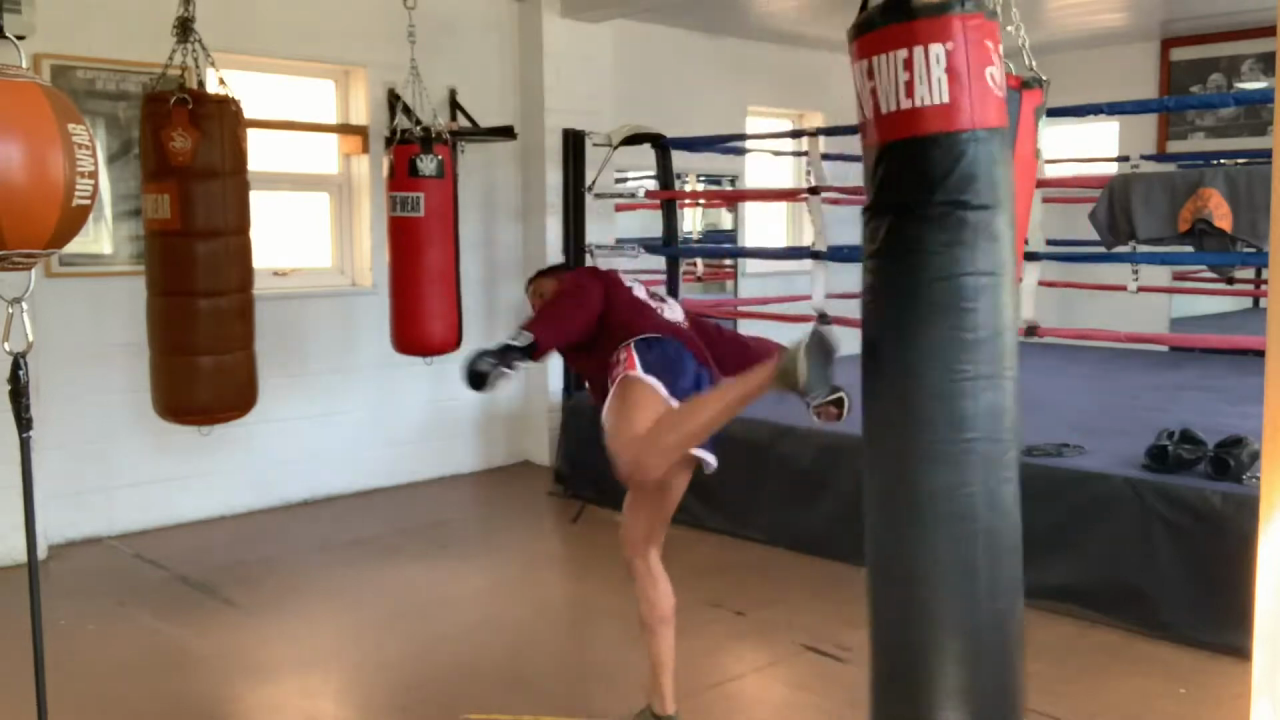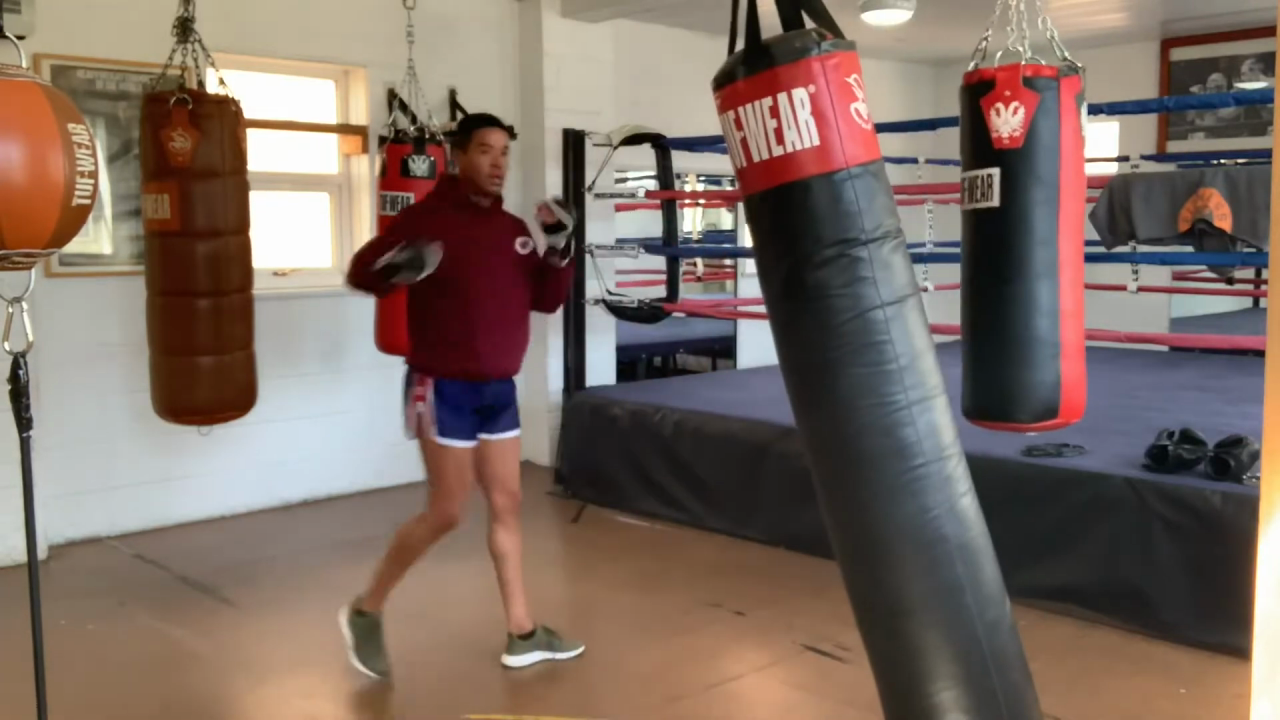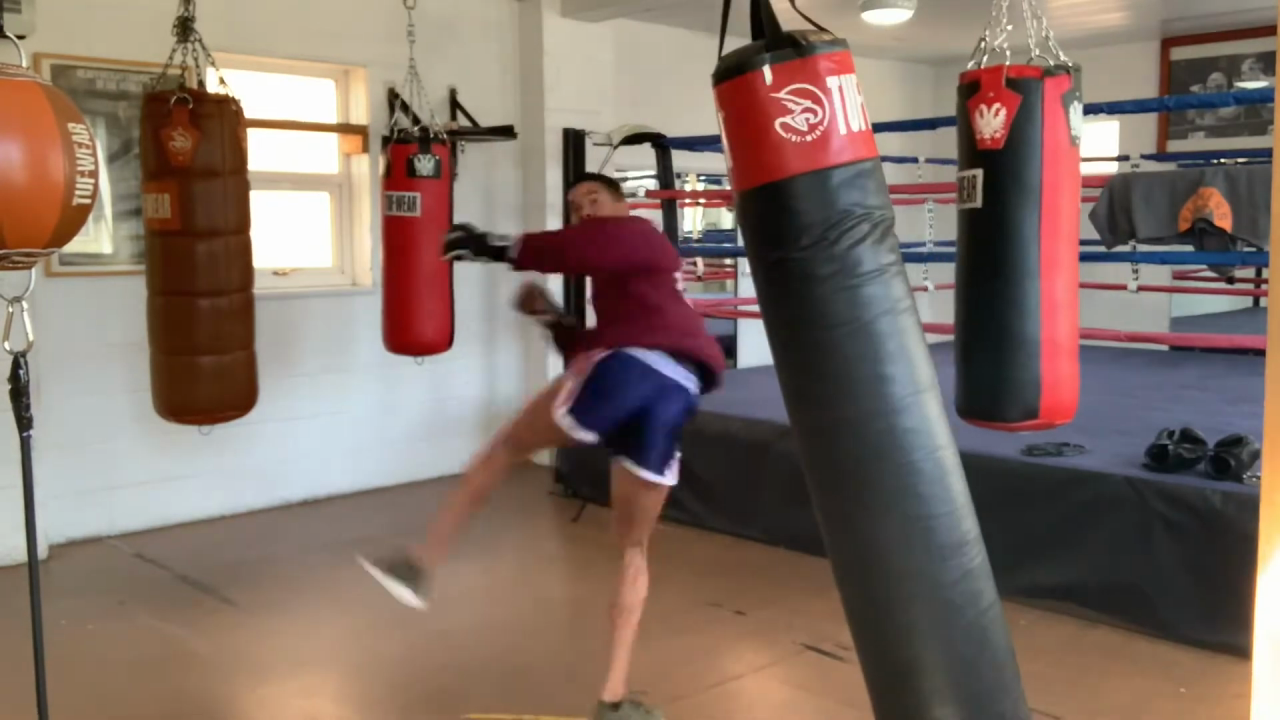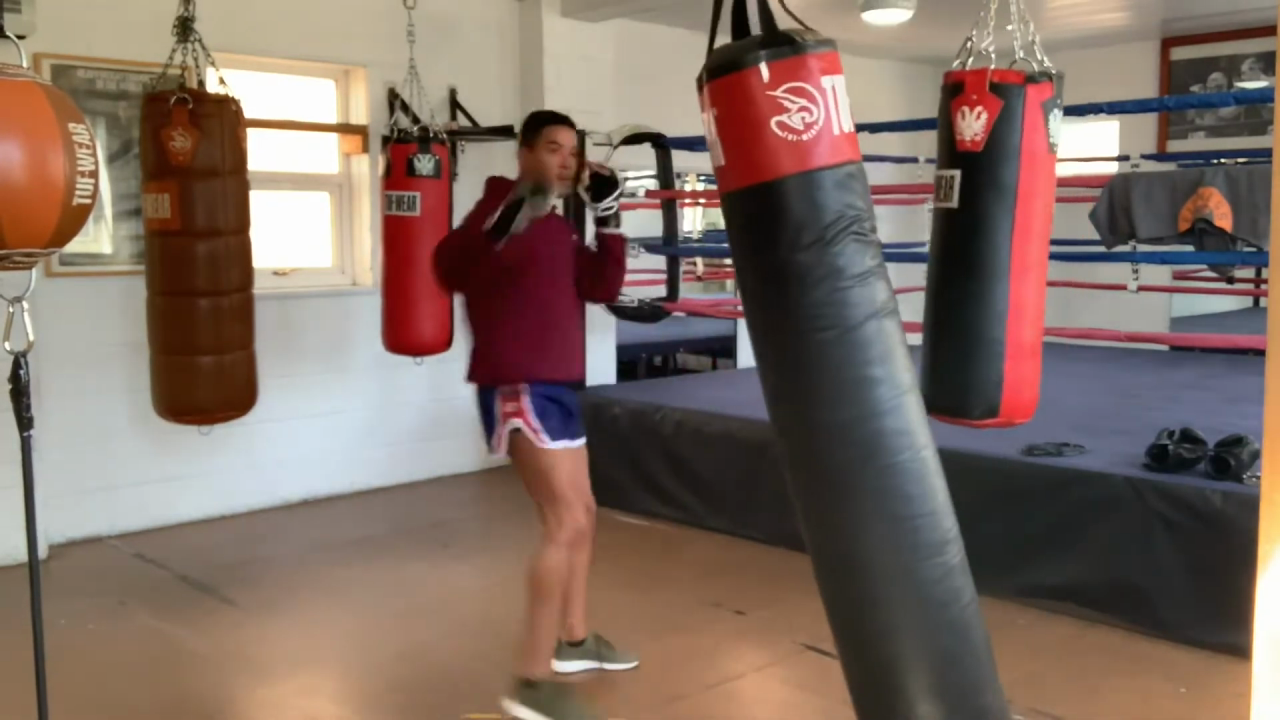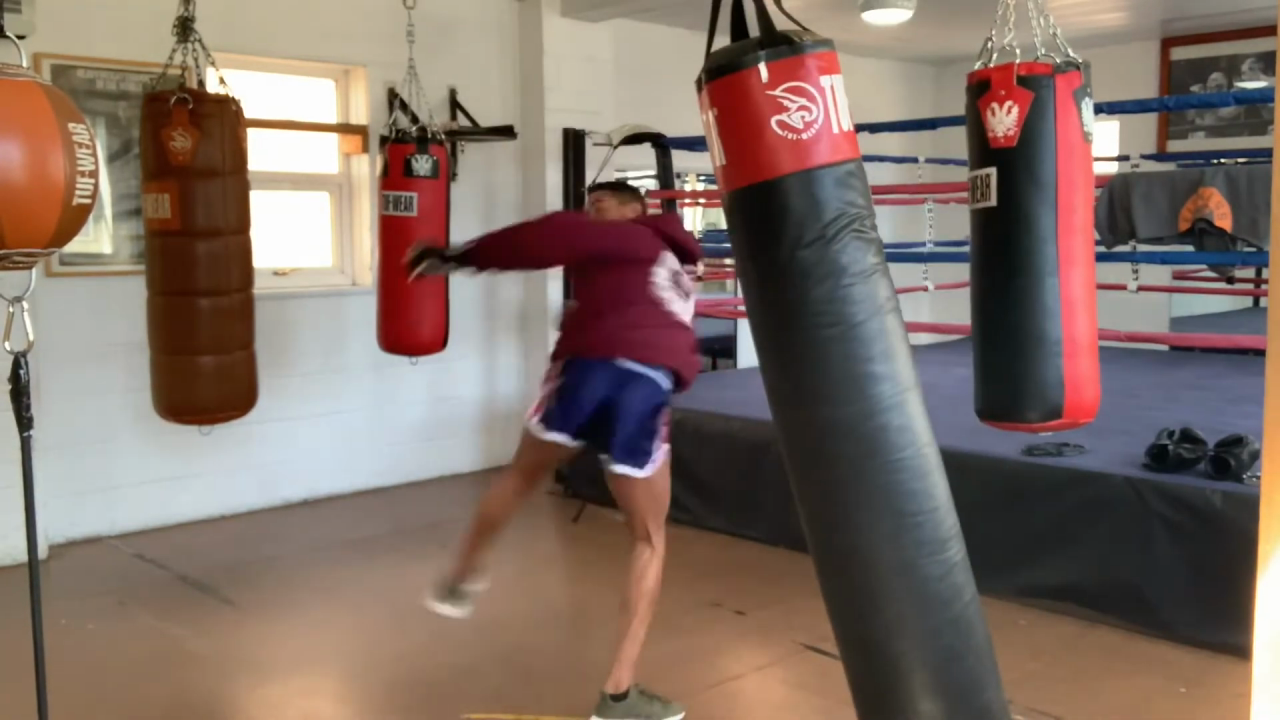
dt=1s
person 1, frame 1
left shoulder: (578, 285)
right shoulder: (649, 303)
left elbow: (574, 310)
right elbow: (737, 346)
left wrist: (516, 346)
right wrist: (820, 392)
left hip: (647, 363)
right hip: (696, 379)
left knee: (642, 467)
right knee: (640, 552)
left ankle: (789, 368)
person 1, frame 2
left shoulder: (513, 229)
right shoulder: (427, 218)
left elbow: (547, 298)
right elbow: (363, 270)
left wrist: (559, 244)
right wrist: (404, 262)
left hip: (497, 387)
right hip: (442, 384)
left knee: (508, 502)
right knee: (446, 512)
left ankle: (523, 632)
right ankle: (365, 610)
person 1, frame 3
left shoulder: (634, 237)
right shoulder: (655, 264)
left elbow: (590, 248)
left wrist: (497, 245)
right wrist: (553, 317)
left hip: (634, 367)
right hip: (672, 397)
left knee: (508, 446)
right knee: (634, 548)
left ankle: (421, 561)
person 1, frame 4
left shoulder: (563, 226)
right shoulder: (499, 211)
left elbow: (603, 288)
right elbow: (452, 267)
left wrist: (607, 211)
right wrist: (505, 219)
left hip: (557, 386)
right hip: (516, 389)
left knee: (579, 515)
right knee: (568, 522)
left ankle: (575, 638)
person 1, frame 5
left shoulder: (634, 238)
right shoulder: (680, 277)
left elbow: (559, 232)
left wrist: (459, 255)
left hip: (584, 372)
right hip: (651, 386)
left knee: (517, 479)
right knee: (648, 544)
left ankle: (460, 580)
